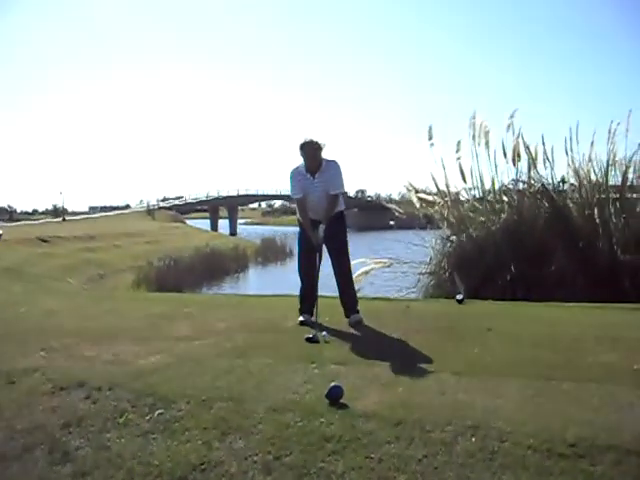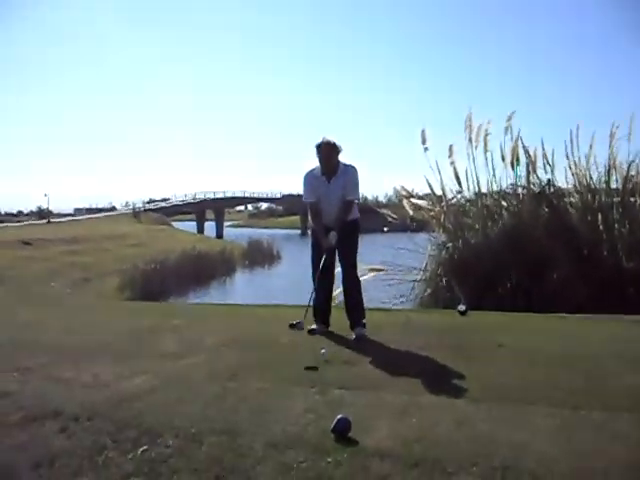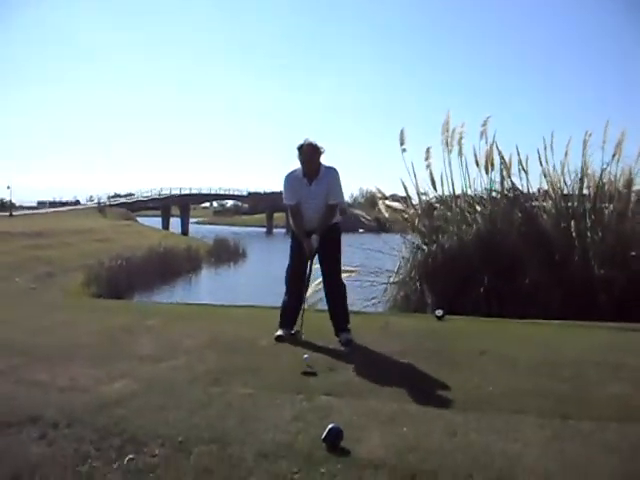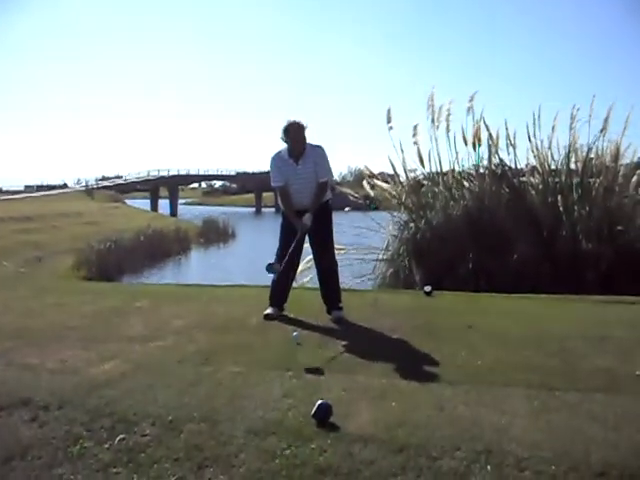
dt=1s
person 1, frame 1
left shoulder: (333, 167)
right shoulder: (296, 174)
left elbow: (334, 198)
right elbow: (300, 205)
left wrist: (323, 226)
right wrist: (311, 233)
left hip: (334, 219)
right hip: (308, 221)
left knee: (342, 265)
right knee: (306, 267)
left ankle: (352, 311)
right ankle: (306, 312)
person 1, frame 2
left shoulder: (350, 172)
right shoulder: (310, 177)
left elbow: (348, 205)
right elbow: (313, 209)
left wrist: (334, 233)
right wrist: (322, 237)
left hip: (347, 226)
right hip: (321, 228)
left knee: (349, 272)
right knee: (321, 275)
left ankle: (357, 323)
right ankle: (321, 321)
person 1, frame 3
left shoulder: (331, 175)
right shoulder: (291, 179)
left elbow: (332, 208)
right elbow: (294, 212)
left wrist: (317, 237)
right wrist: (305, 240)
left hip: (328, 230)
right hip: (301, 232)
left knee: (333, 279)
right knee: (294, 278)
left ankle: (342, 329)
right ankle: (286, 326)
person 1, frame 4
left shoulder: (318, 153)
right shoulder: (277, 160)
left elbow: (324, 185)
right elbow: (282, 193)
left wrist: (310, 214)
right wrist: (296, 221)
left hip: (319, 209)
right hip: (292, 211)
left knee: (325, 258)
right knee: (284, 257)
left ankle: (334, 307)
right ankle: (276, 304)
